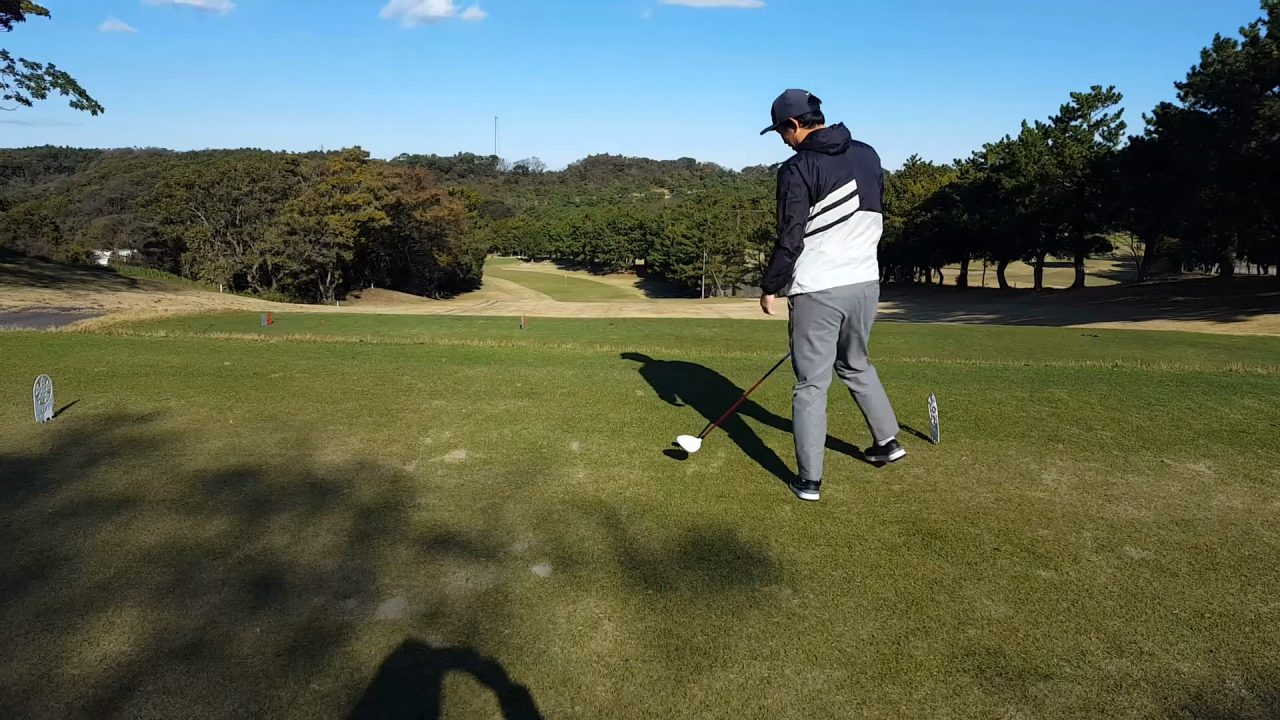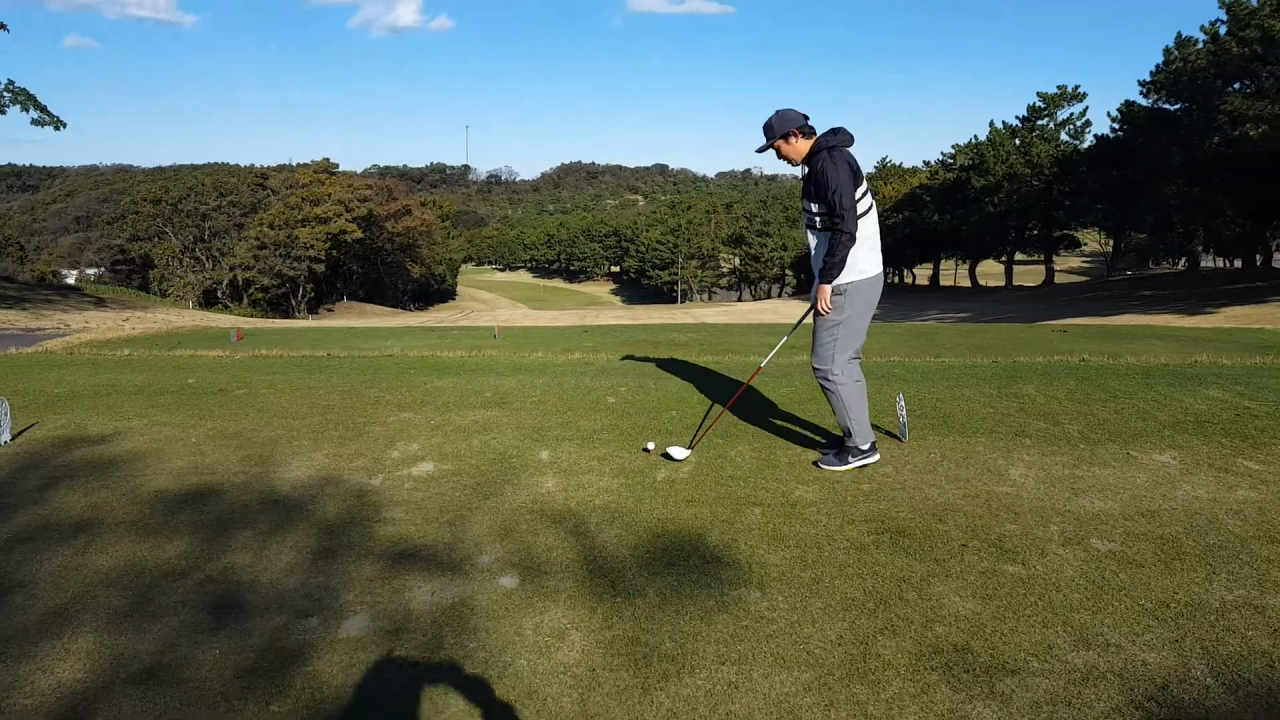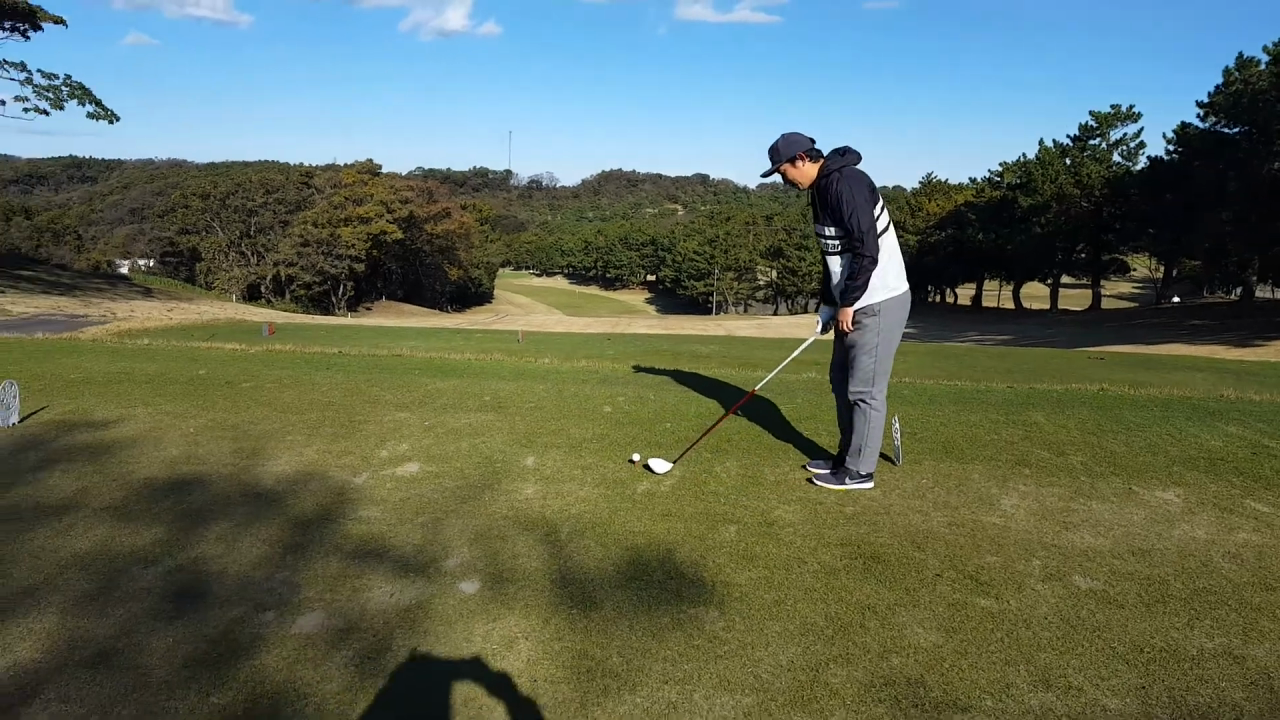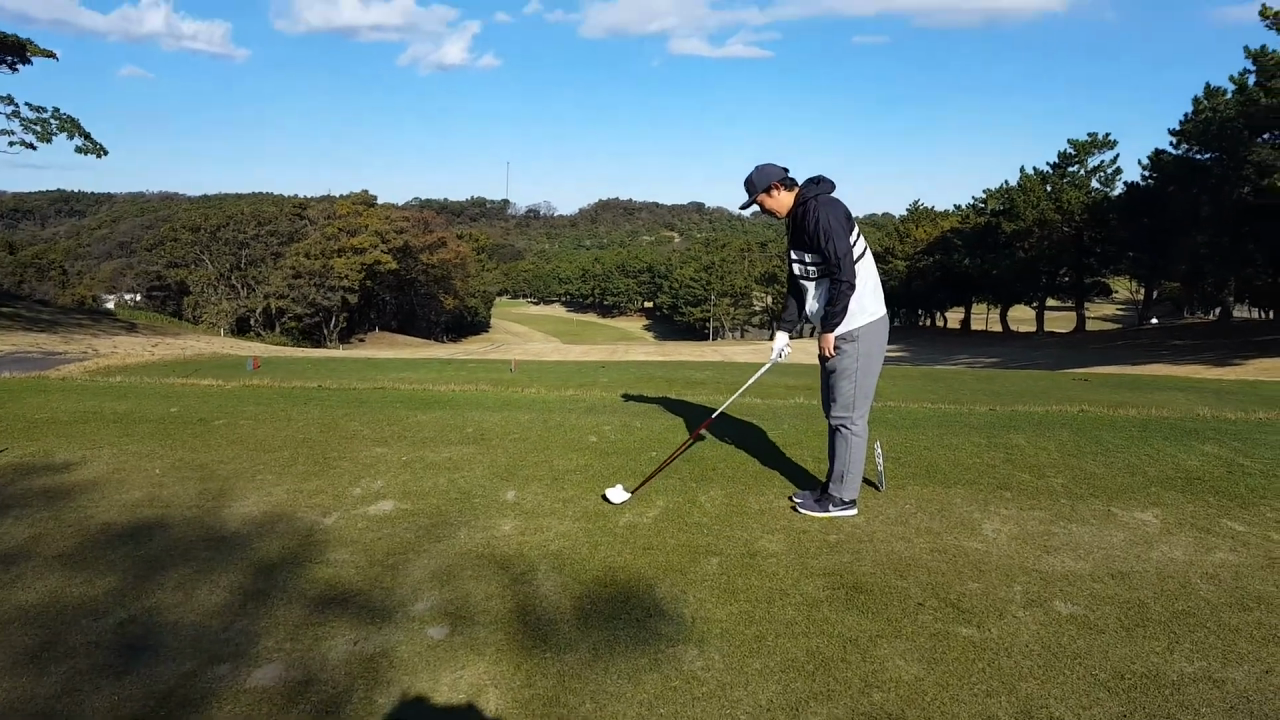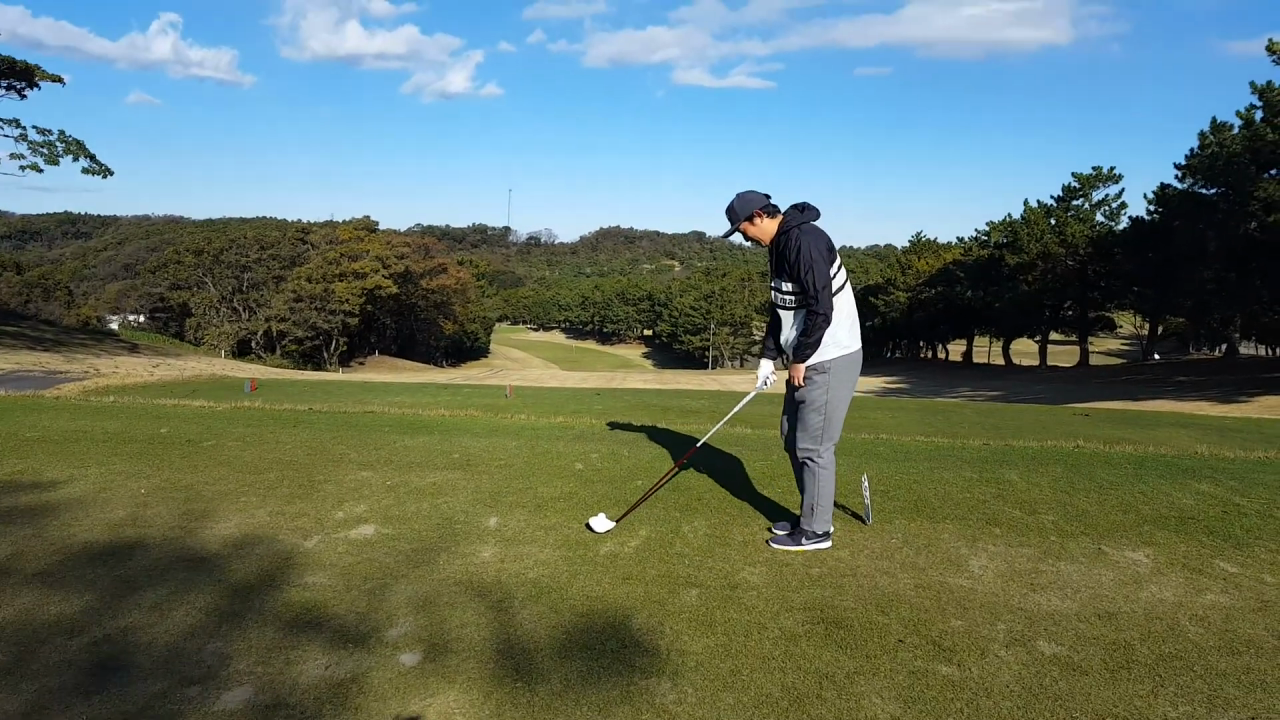
dt=0.5s
person 1, frame 1
left shoulder: (796, 169)
right shoulder: (867, 155)
left elbow: (789, 239)
right elbow: (874, 222)
left wrist: (770, 288)
left hip: (817, 291)
right hip: (864, 284)
left knee: (811, 386)
right knee: (856, 365)
left ankle: (810, 479)
right ankle: (887, 440)
person 1, frame 2
left shoulder: (831, 162)
right shoulder: (821, 164)
left elbow: (846, 230)
left wrist: (825, 282)
right wrist: (823, 280)
left hip: (851, 282)
right hip: (849, 279)
left knee: (828, 365)
right knee: (842, 361)
left ankle: (862, 445)
right ankle: (857, 436)
person 1, frame 3
left shoulder: (847, 184)
right shoulder: (821, 191)
left elbow: (867, 252)
left wrist: (846, 303)
right wrist: (829, 303)
left hip: (878, 301)
right hip: (858, 301)
left knee: (865, 388)
right knee: (843, 382)
left ankle: (859, 470)
right ankle: (847, 456)
person 1, frame 4
left shoulder: (824, 211)
right shoulder: (796, 220)
left elbow: (845, 277)
right elbow: (797, 282)
left wrist: (828, 328)
right wrist: (784, 330)
left hip: (857, 327)
right hip: (838, 327)
left knee: (848, 414)
right knee: (835, 411)
left ankle: (843, 498)
right ankle: (834, 487)
person 1, frame 5
left shoulder: (806, 241)
right shoulder: (780, 246)
left elbow: (821, 310)
right elbow: (781, 308)
left wrist: (799, 359)
right wrist: (768, 357)
left hip: (829, 358)
right hip: (810, 357)
left knee: (814, 446)
right knee: (794, 439)
left ankle: (815, 530)
right ankle: (814, 515)
